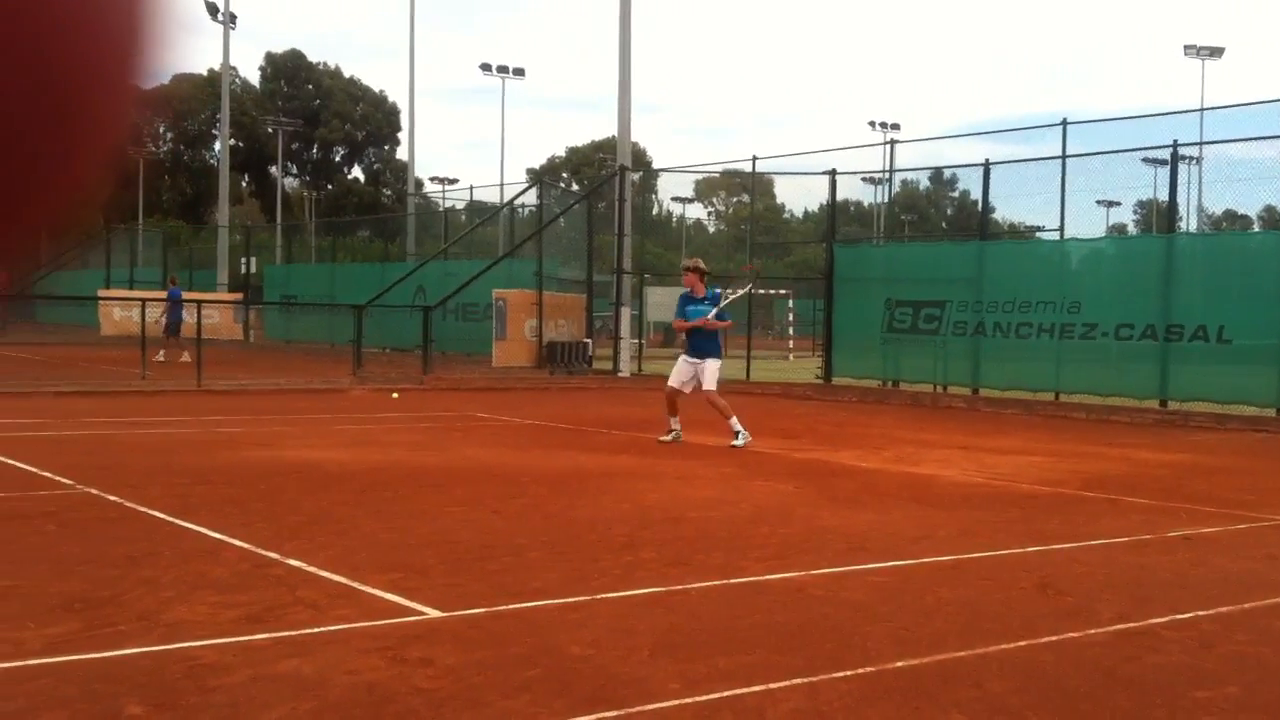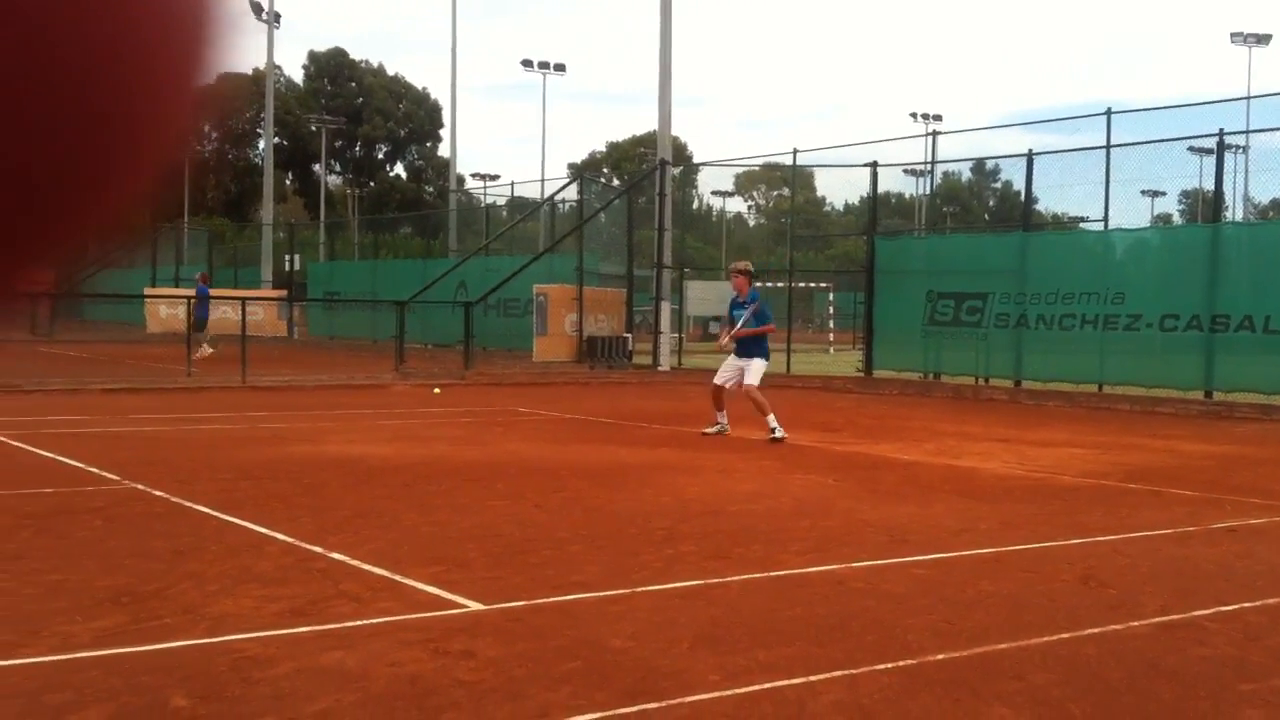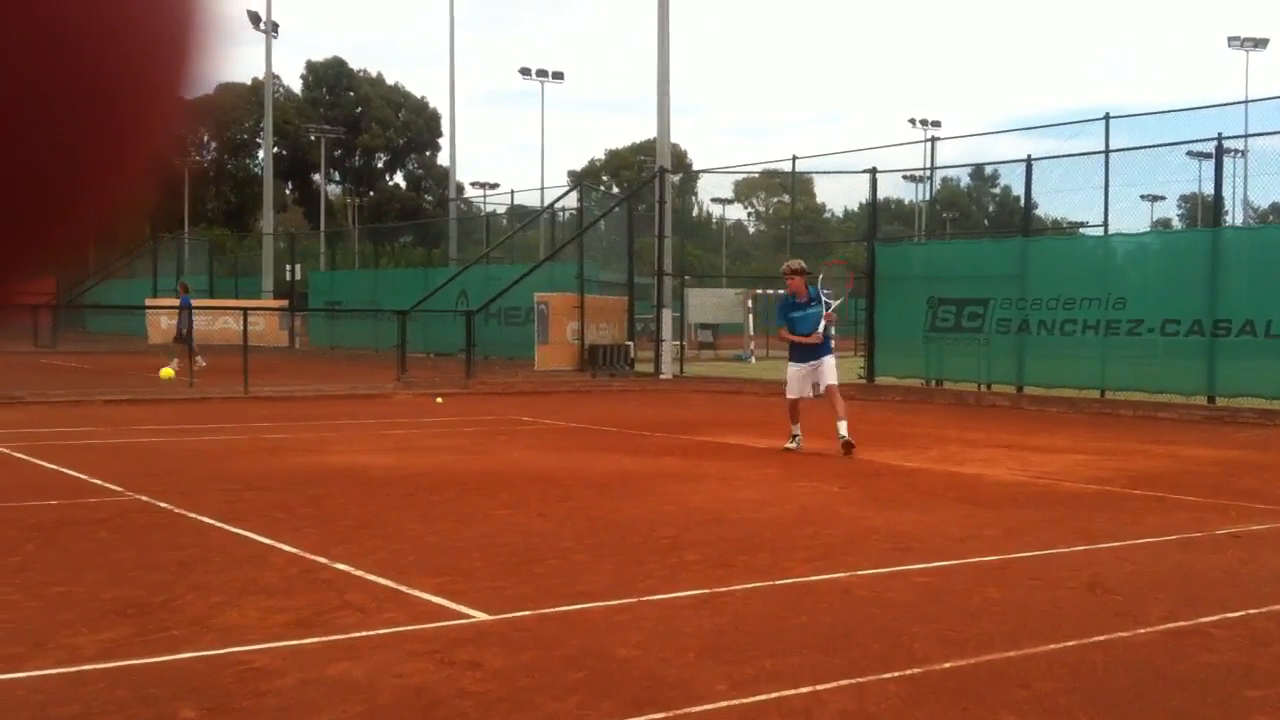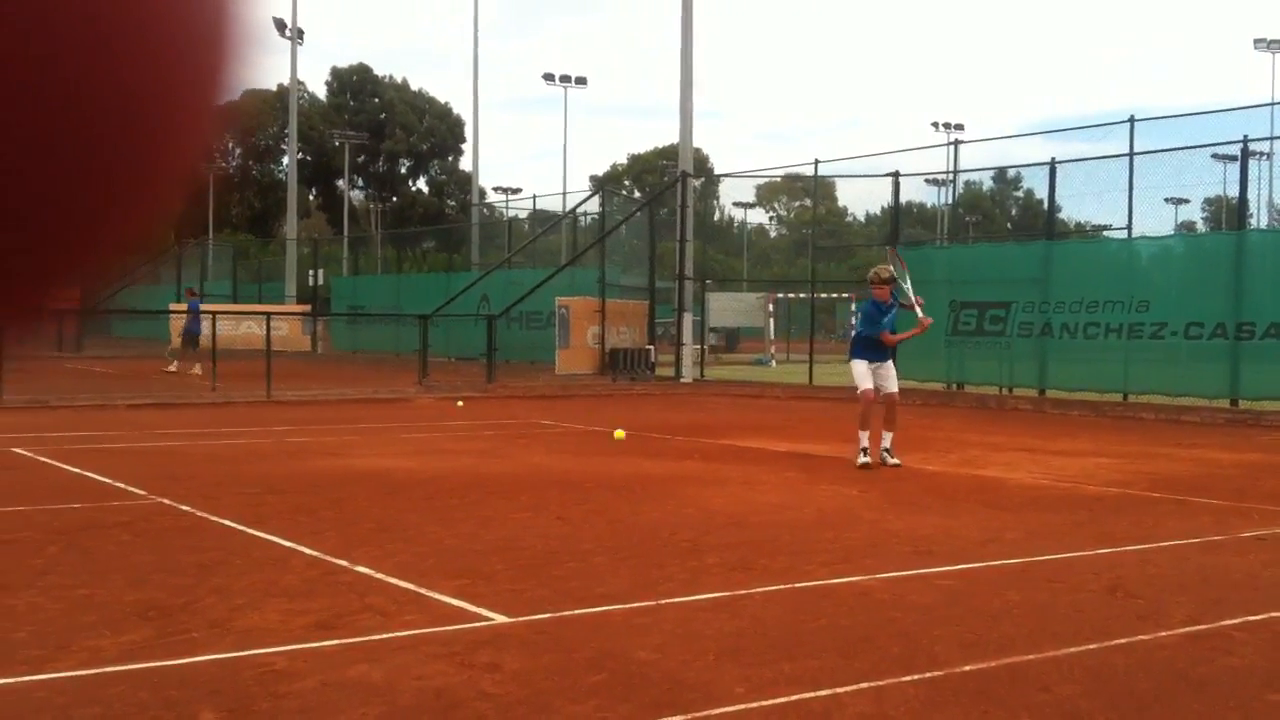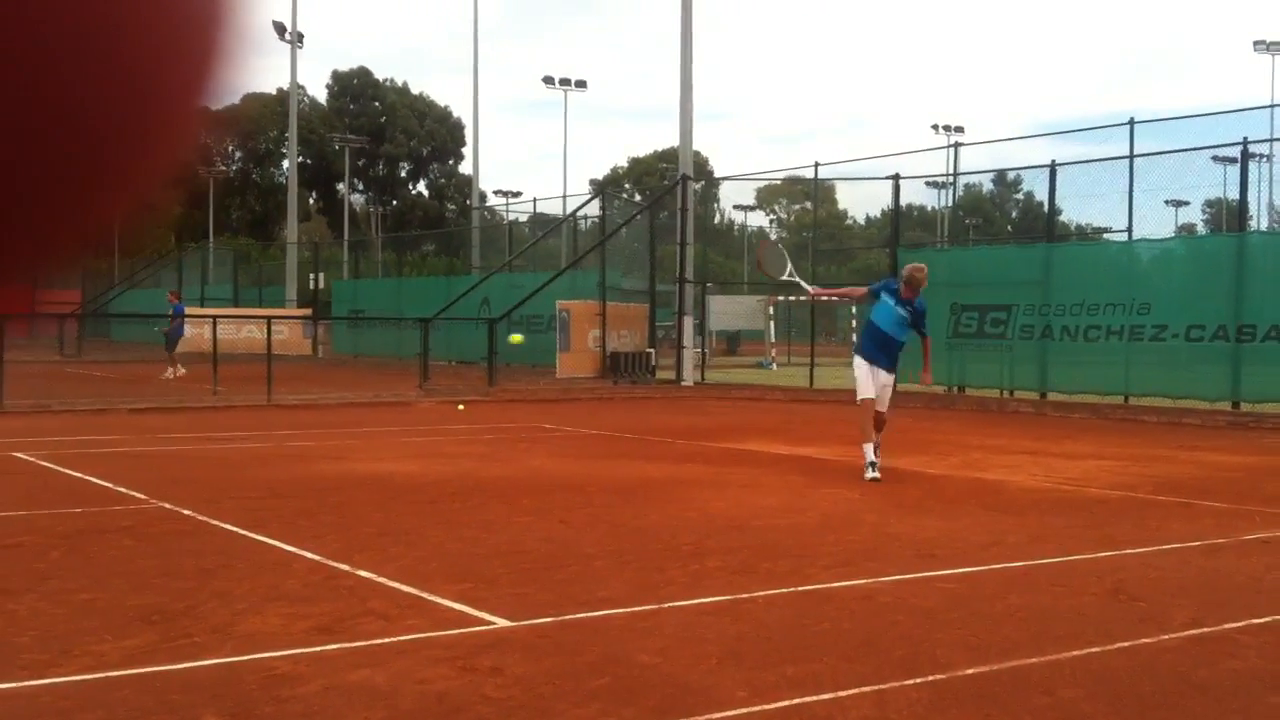
dt=0.5s
person 1, frame 1
left shoulder: (715, 298)
right shoulder: (684, 298)
left elbow: (728, 323)
right elbow: (676, 325)
left wrist: (717, 324)
right wrist: (696, 323)
left hip: (711, 356)
right hip: (690, 355)
left knee: (710, 395)
right knee: (670, 392)
left ankle: (740, 432)
right ankle: (675, 430)
person 1, frame 2
left shoulder: (758, 302)
right shoulder: (734, 301)
left elbow: (772, 328)
left wrist: (747, 332)
right wrist: (724, 338)
left hip: (757, 356)
right hip: (738, 355)
left knee: (749, 390)
right knee: (716, 388)
left ankle: (776, 427)
right ankle: (722, 423)
person 1, frame 3
left shoulder: (819, 296)
right shoulder: (785, 303)
left elbow: (832, 318)
right elbow: (783, 334)
left wrist: (829, 319)
right wrist: (806, 340)
left hip: (823, 355)
right hip: (798, 359)
left knee: (832, 390)
right knee: (793, 401)
left ankle: (843, 436)
right ankle: (796, 435)
person 1, frame 4
left shoulder: (892, 297)
right shoulder: (870, 310)
right elbow: (889, 340)
left wrist: (913, 304)
right wrist: (918, 330)
left hip: (883, 358)
right hip: (861, 357)
left knee: (892, 399)
right knee: (867, 395)
left ankle: (885, 448)
right ankle: (864, 448)
person 1, frame 5
left shoulder: (918, 308)
right shoulder: (888, 287)
left elbow: (925, 338)
right elbow: (860, 292)
left wrist: (926, 369)
right wrist: (825, 292)
left hip: (886, 365)
right hip: (864, 358)
left knee: (880, 414)
right knee: (868, 404)
left ankle: (875, 442)
right ankle: (870, 461)
